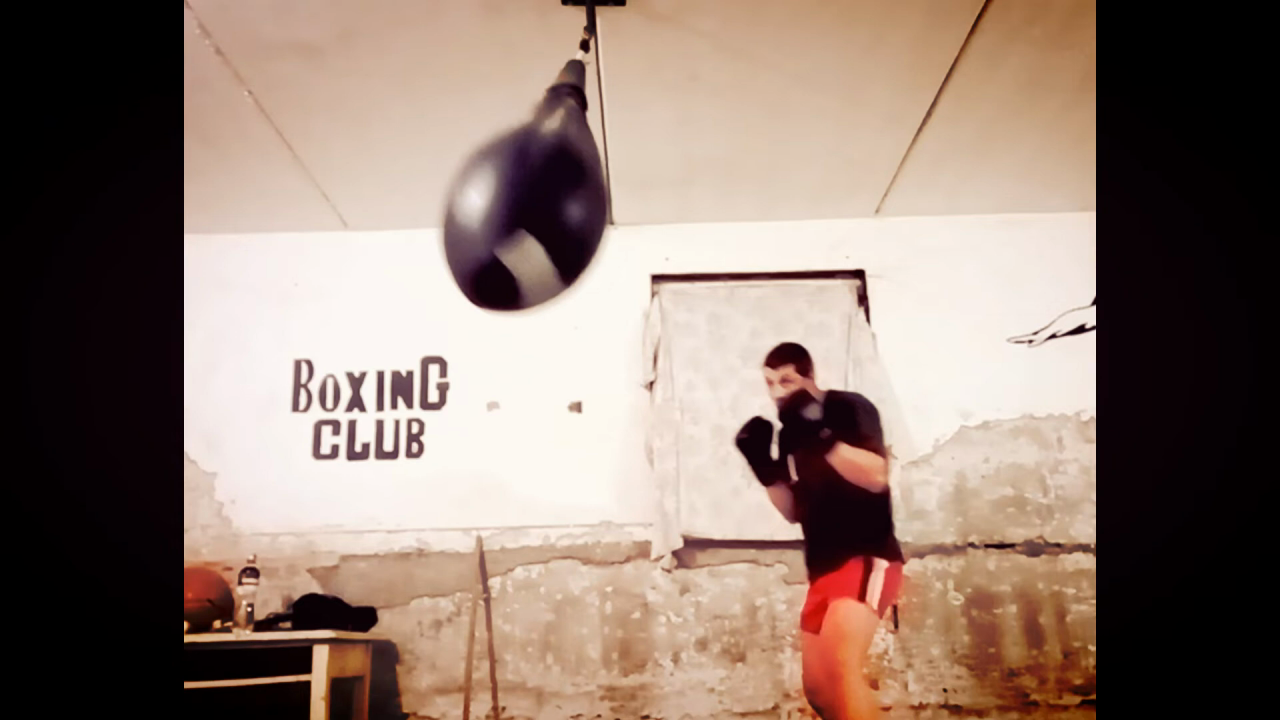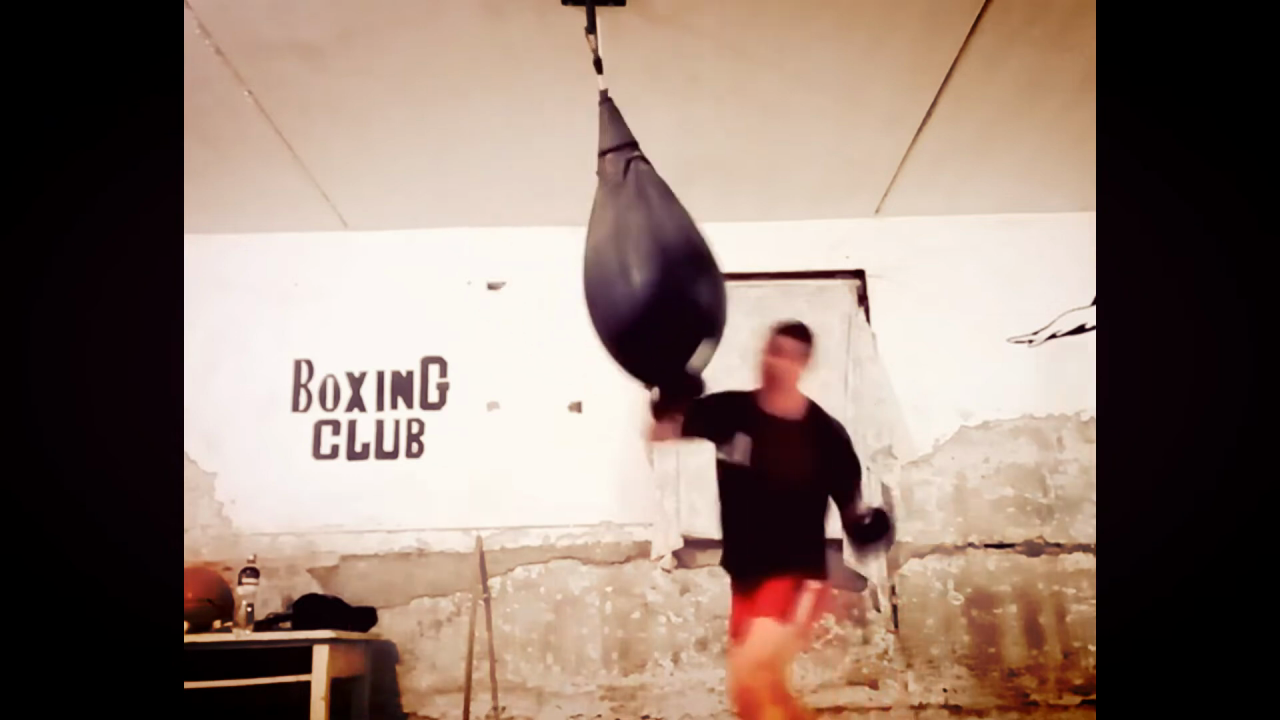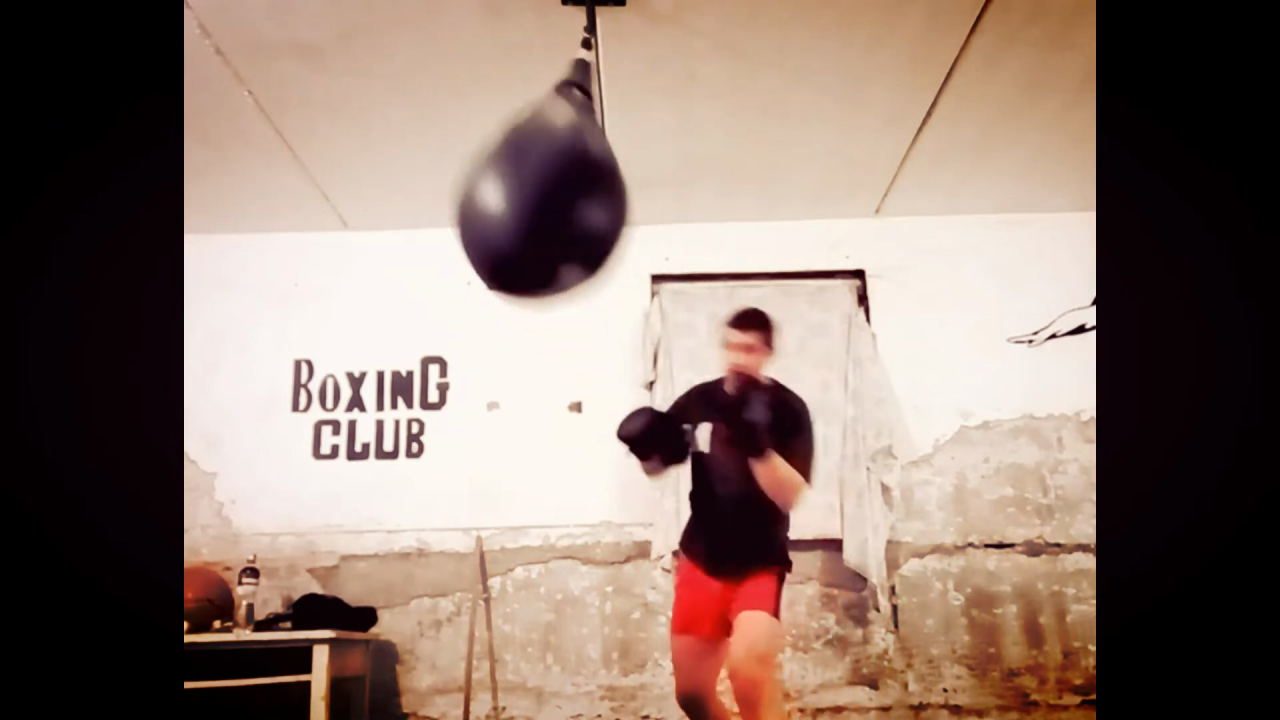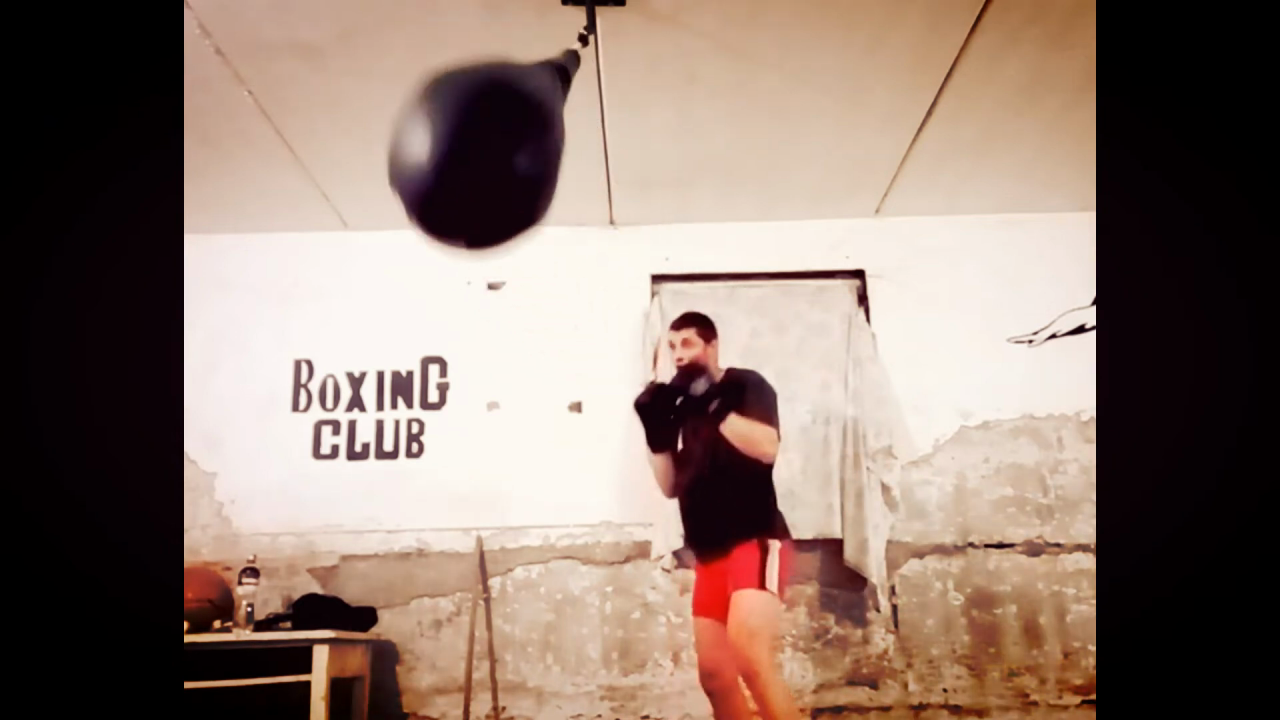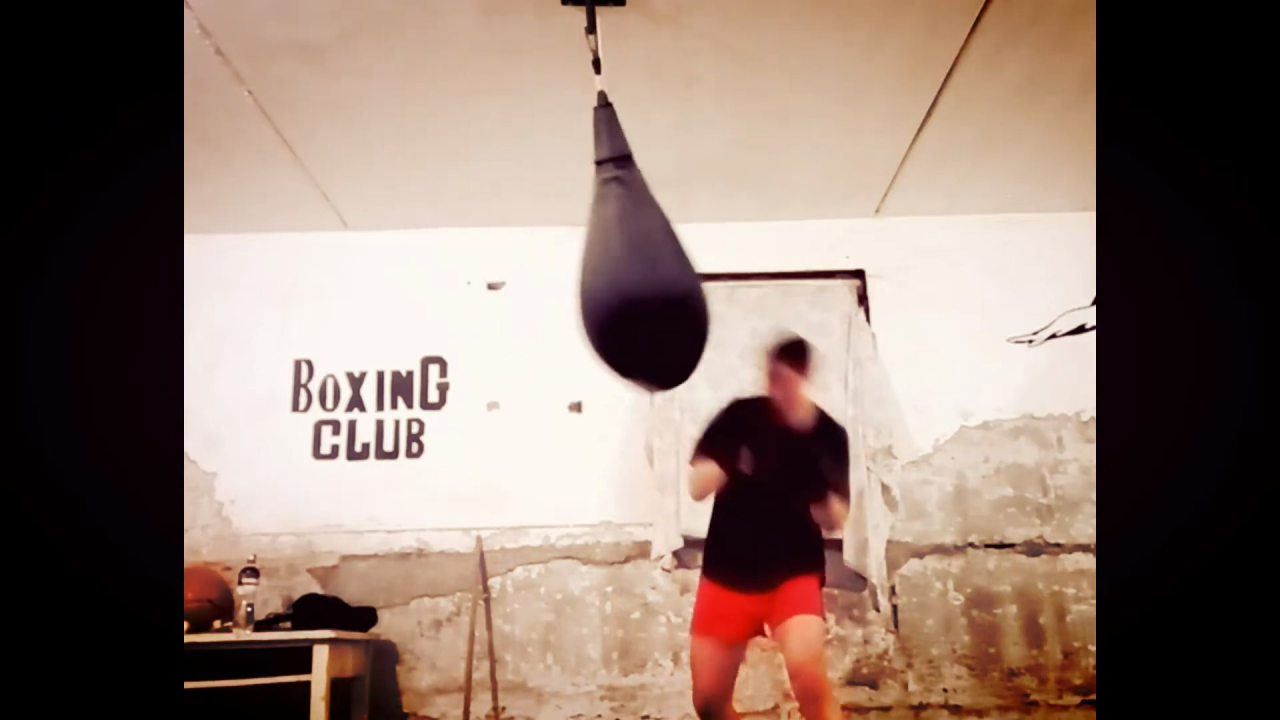
dt=0.5s
person 1, frame 1
left shoulder: (852, 410)
right shoulder: (790, 434)
left elbow: (876, 476)
right elbow: (794, 511)
left wrist: (822, 436)
right wrist: (762, 464)
left hip: (868, 560)
right hip: (824, 569)
left knee: (841, 663)
right knee: (818, 689)
person 1, frame 2
left shoulder: (825, 433)
right shoulder: (732, 411)
left elbow: (850, 505)
right elbow: (661, 431)
left wrist: (865, 522)
right wrist: (670, 399)
left hip: (796, 580)
right hip: (748, 579)
left knee: (749, 683)
person 1, frame 3
left shoulder: (788, 410)
right shoulder: (700, 400)
left elbow: (789, 496)
right elbow: (659, 466)
left wrist: (758, 442)
right wrist: (646, 444)
left hip: (760, 566)
right hip: (700, 564)
left knee: (750, 674)
person 1, frame 4
left shoulder: (746, 385)
right shoulder: (682, 409)
left elbow: (766, 447)
right elbow: (670, 487)
left wrist: (714, 406)
right wrist: (657, 433)
left hip: (755, 541)
right hip: (711, 553)
left knee: (751, 656)
right knee: (714, 674)
person 1, frame 5
left shoulder: (830, 438)
right shoulder: (740, 416)
left elbow: (835, 520)
right elbow: (695, 485)
left wrist: (817, 488)
right wrist: (725, 458)
left hip: (791, 575)
right hip: (726, 575)
left knee: (807, 677)
